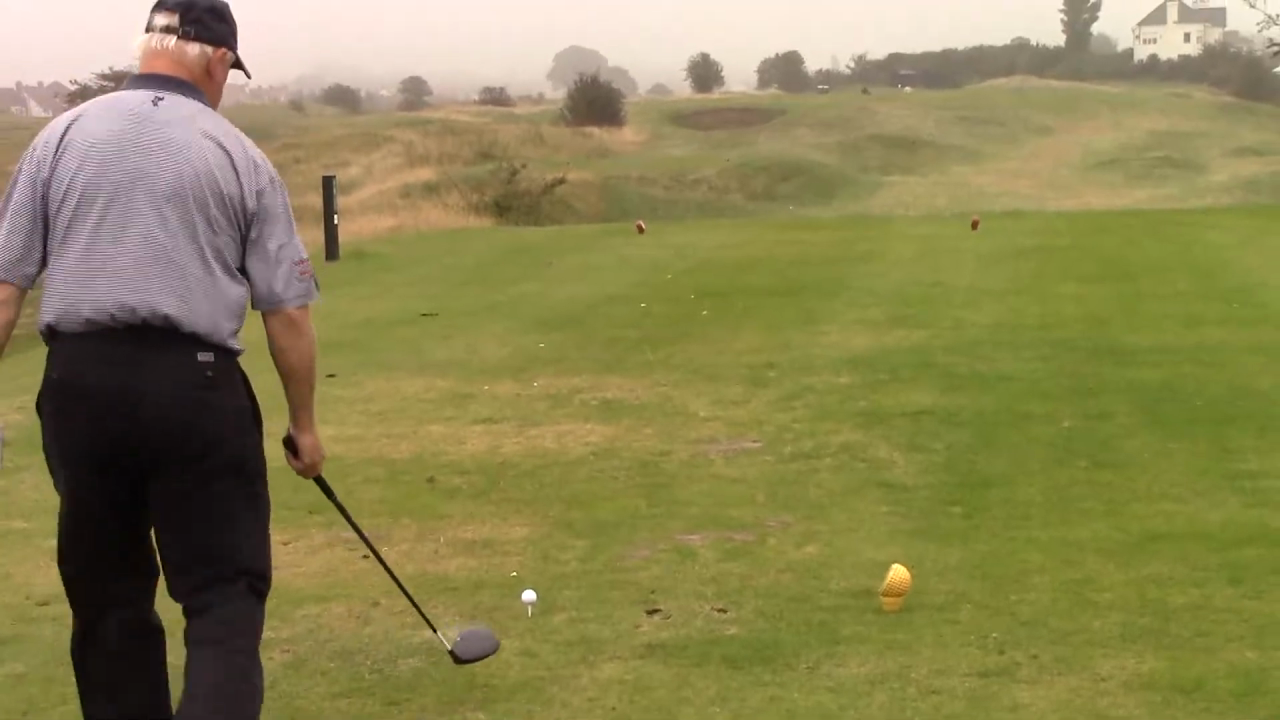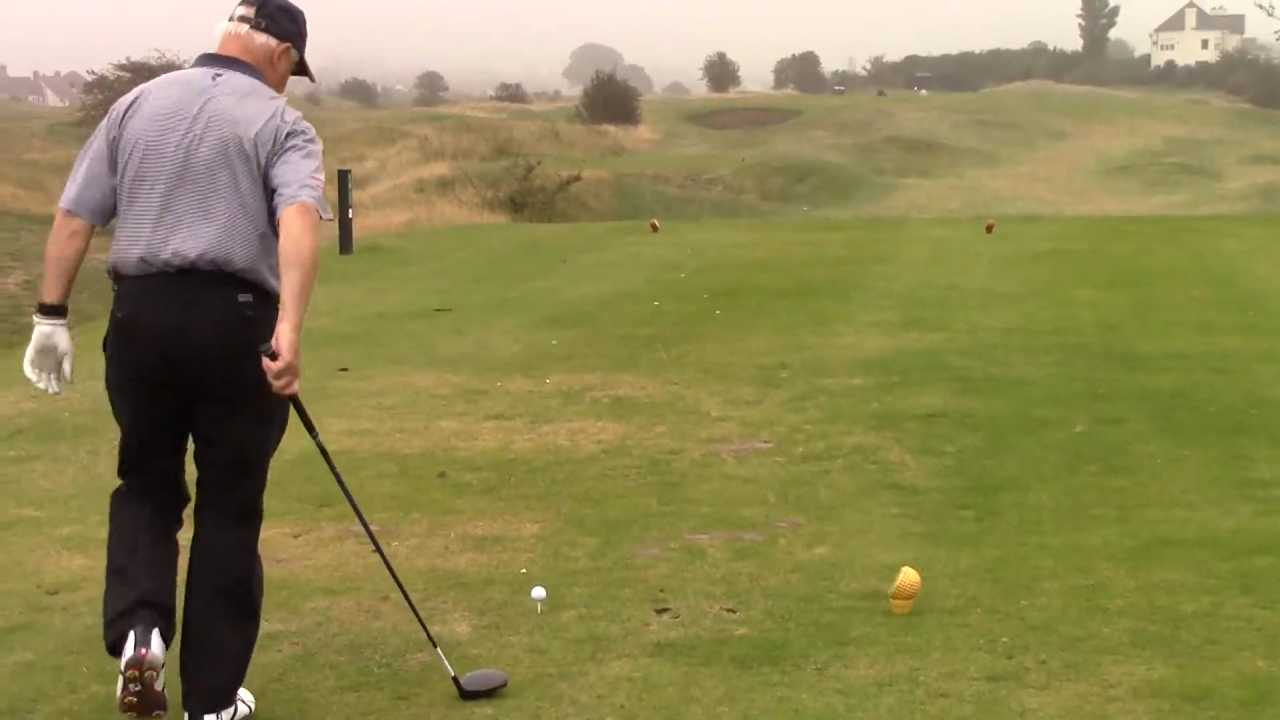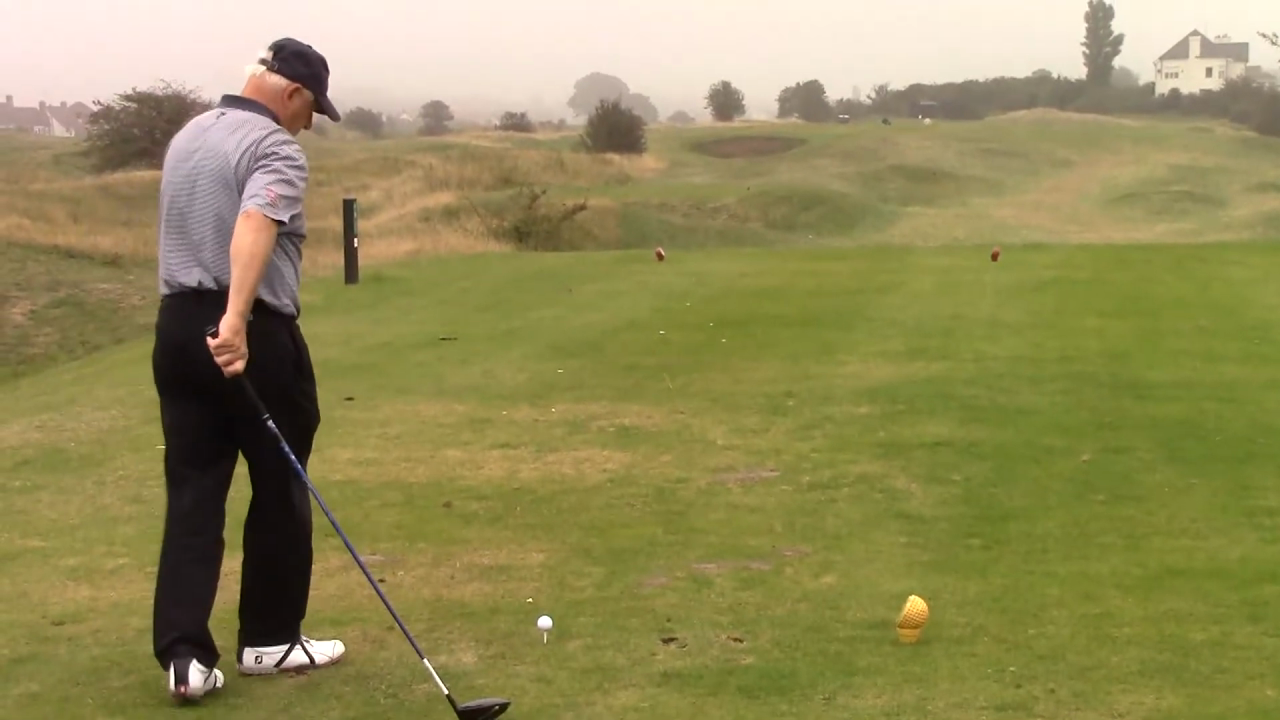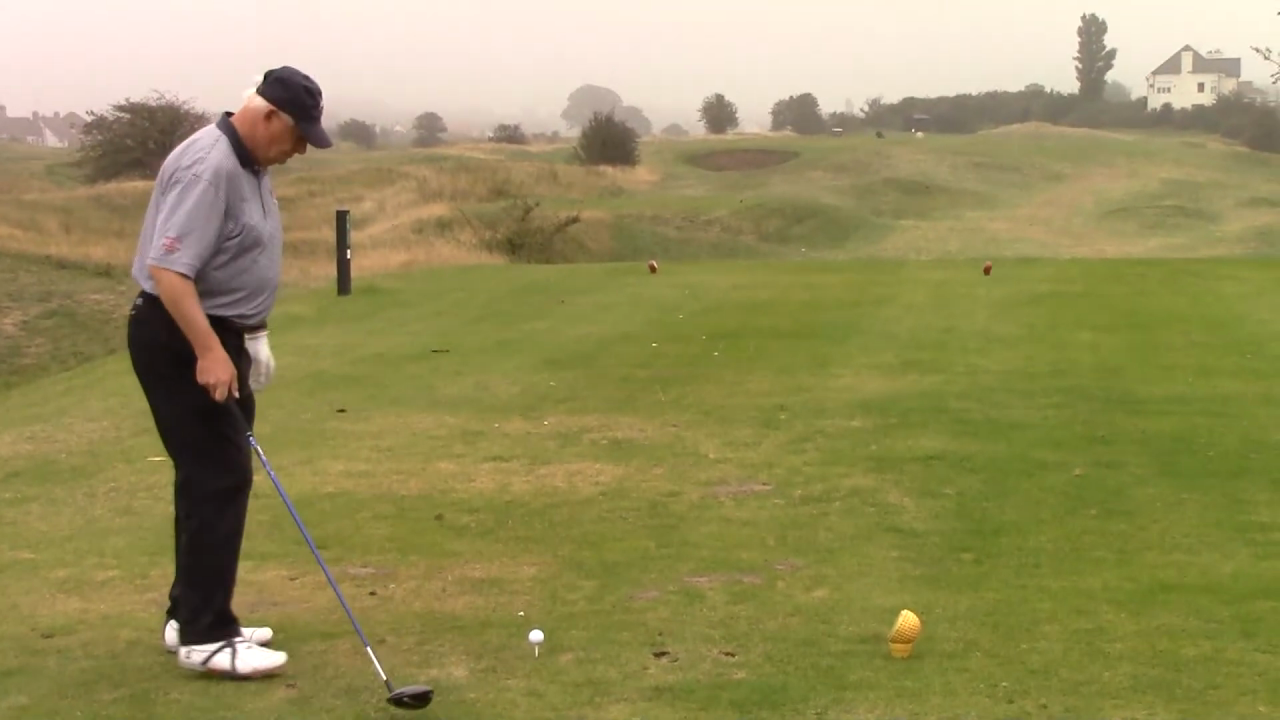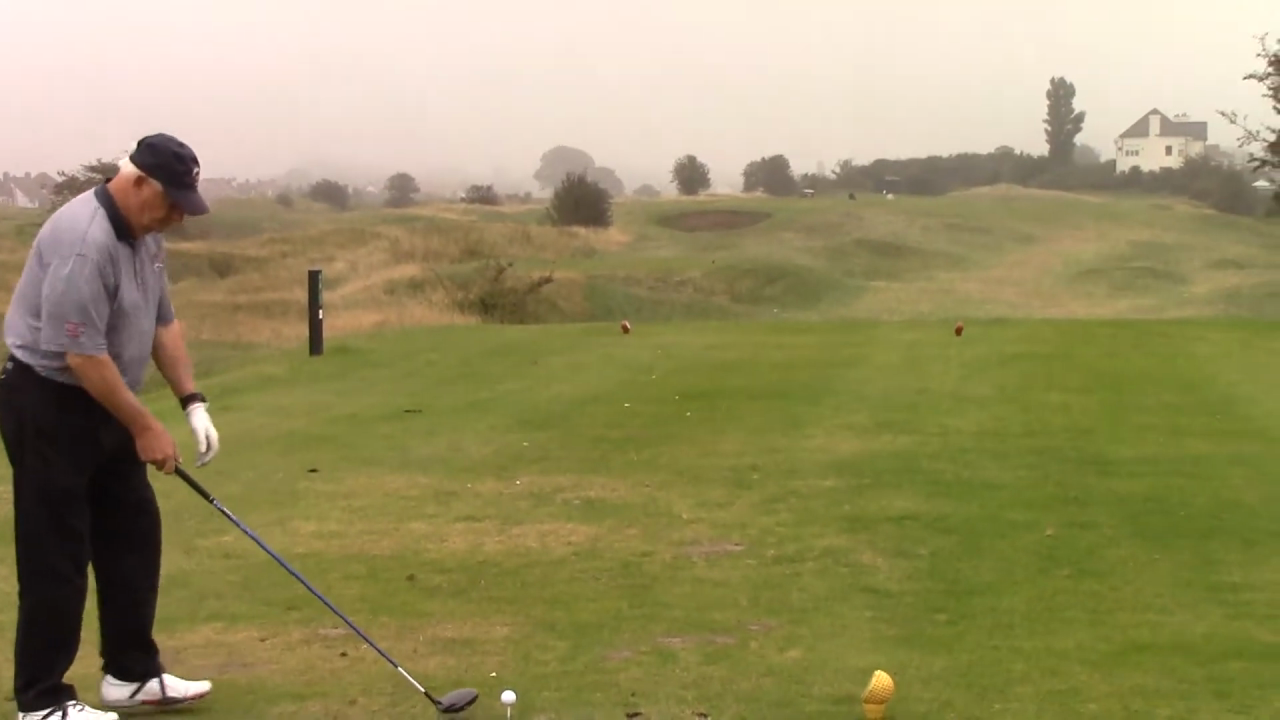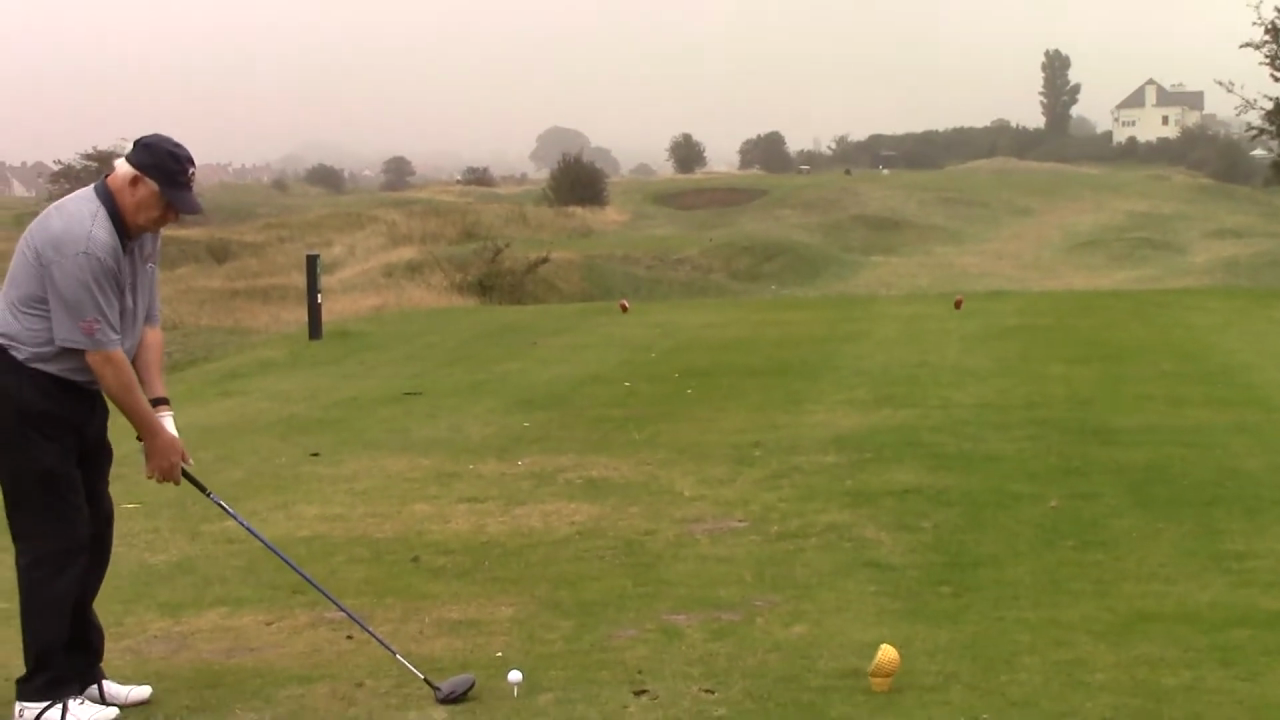
dt=0.7s
person 1, frame 1
left shoulder: (63, 134)
right shoulder: (242, 158)
right elbow: (286, 311)
right wrist: (304, 423)
left hip: (81, 386)
right hip: (195, 391)
left knee: (108, 594)
right knee: (223, 593)
person 1, frame 2
left shoulder: (137, 104)
right shoulder: (282, 123)
left elbow: (74, 216)
right elbow: (299, 216)
left wrist: (50, 317)
right wrist: (289, 328)
left hip: (141, 316)
right hip: (235, 322)
left knee: (147, 488)
right knee: (228, 513)
left ankle: (138, 635)
person 1, frame 3
left shoulder: (186, 137)
right shoulder: (276, 147)
right elbow: (255, 225)
right wrist: (236, 319)
left hip: (177, 327)
right hip: (254, 332)
left knee: (192, 494)
right knee: (280, 489)
left ankle: (185, 655)
right ankle: (269, 639)
person 1, frame 4
left shoulder: (250, 165)
right shoulder: (207, 167)
right elbow: (166, 269)
left wrist: (254, 335)
right wrist: (209, 352)
left hip: (219, 335)
right hip: (178, 340)
left knee: (221, 476)
right knee: (216, 477)
left ankle: (194, 615)
right ankle: (202, 632)
person 1, frame 5
left shoulder: (144, 234)
right shoulder: (83, 242)
left elbow: (162, 323)
right elbow: (84, 355)
left wrist: (193, 403)
right wrist: (146, 428)
left hip: (100, 405)
right hip: (48, 406)
left knee: (132, 533)
right knee: (56, 554)
left ankle: (131, 673)
person 1, frame 6
left shoulder: (137, 230)
right shoulder: (83, 241)
left elbow: (145, 326)
right elbow: (103, 355)
left wrist: (161, 412)
right wrist: (151, 436)
left hip: (72, 394)
left knee: (90, 534)
right knee: (54, 539)
left ankle: (77, 672)
